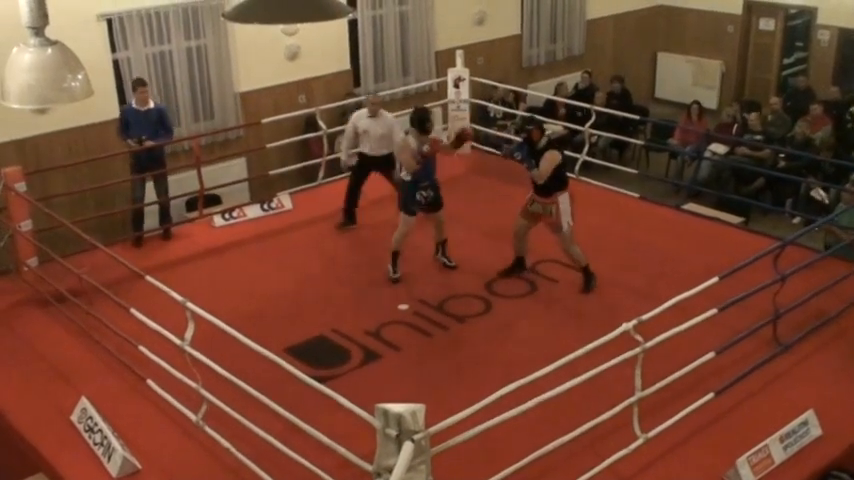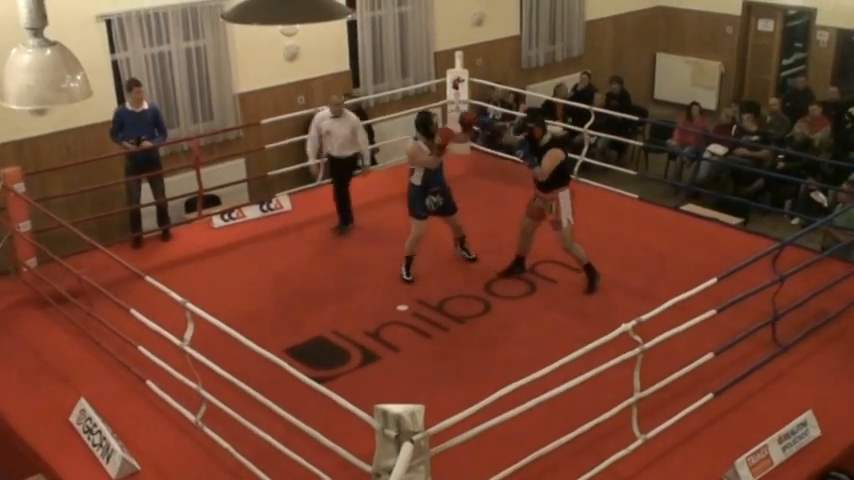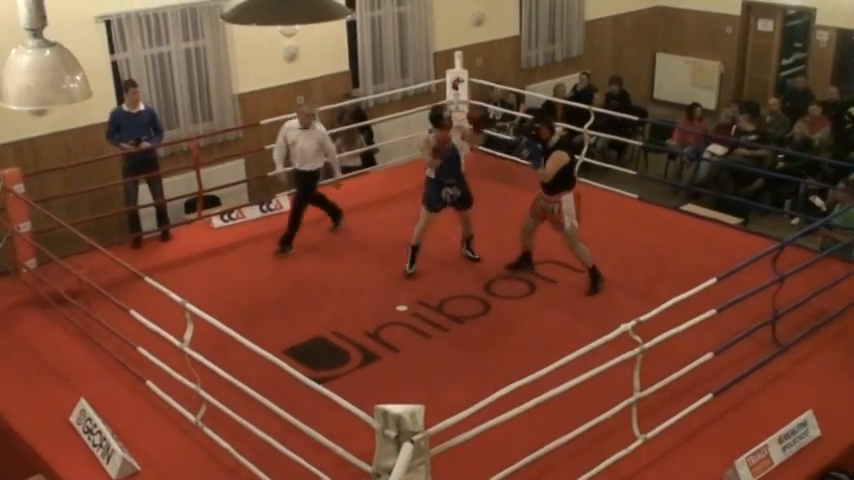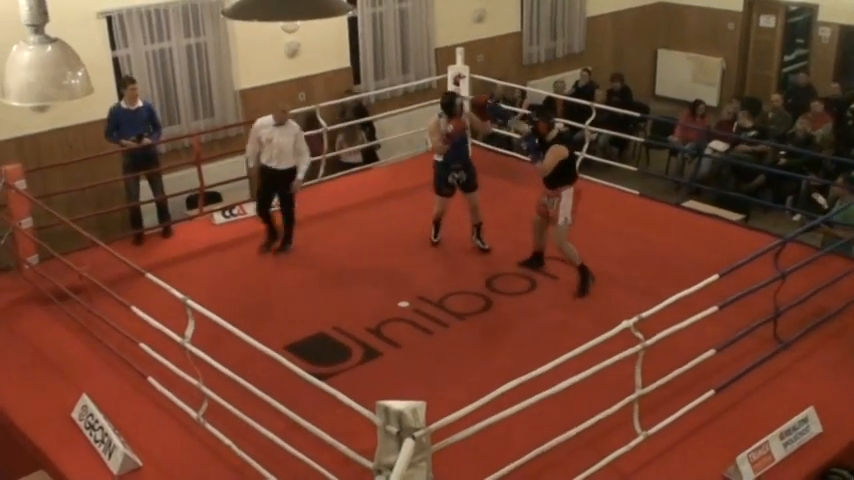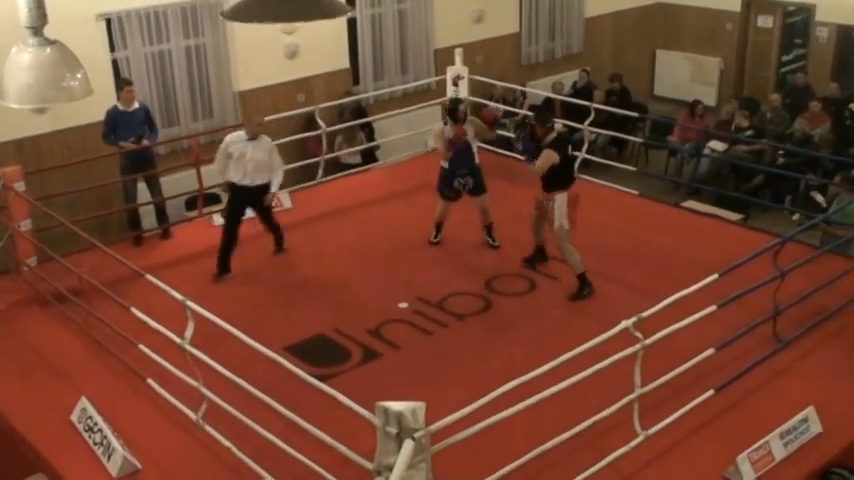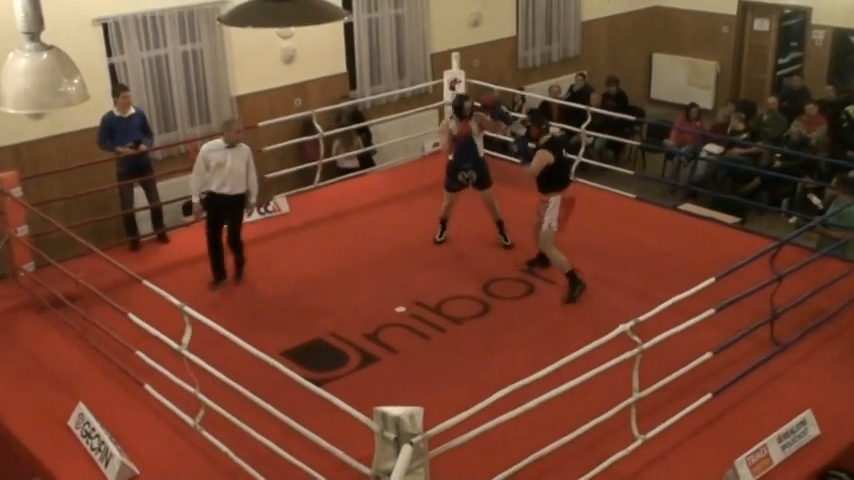
dt=0.2s
person 1, frame 1
left shoulder: (552, 152)
right shoulder: (532, 144)
left elbow: (540, 178)
right elbow: (515, 150)
left wrist: (526, 159)
right wrist: (513, 152)
left hip: (556, 200)
right hip: (538, 196)
left knee: (567, 245)
right knee: (519, 232)
left ankle: (588, 274)
right ankle: (518, 265)
person 1, frame 2
left shoulder: (555, 150)
right shoulder: (537, 141)
left elbow: (541, 175)
left wrist: (527, 156)
left hip: (558, 197)
right hip: (540, 194)
left knee: (567, 243)
right knee: (525, 231)
left ankle: (591, 273)
right ankle: (518, 265)
person 1, frame 3
left shoulder: (560, 152)
right shoulder: (547, 142)
left elbow: (545, 176)
left wrist: (533, 156)
left hip: (562, 199)
right hip: (545, 195)
left knee: (573, 243)
right knee: (527, 227)
left ankle: (596, 276)
right ankle: (525, 260)
person 1, frame 4
left shoulder: (558, 146)
right shoulder: (550, 136)
left elbow: (544, 170)
left wrist: (532, 150)
left hip: (564, 194)
right hip: (551, 191)
left knee: (560, 241)
right knee: (538, 225)
left ankle: (585, 275)
right ankle: (537, 259)
person 1, frame 5
left shoulder: (551, 151)
right shoulder: (561, 136)
left elbow: (537, 171)
left wrist: (528, 151)
left hip: (560, 197)
right hip: (553, 193)
left knee: (563, 244)
right knee: (537, 218)
left ankle: (585, 284)
right ankle: (540, 253)
person 1, frame 6
left shoulder: (546, 152)
right shoulder: (552, 141)
left elbow: (531, 172)
left wrist: (523, 151)
left hip: (556, 198)
right hip: (553, 195)
left knee: (546, 244)
right knee: (540, 228)
left ankle: (575, 283)
right ankle: (543, 259)
person 2, frame 1
left shoulder: (159, 109)
right shoulder: (126, 111)
left elbow: (169, 133)
right elbow: (122, 131)
left wrist: (155, 143)
right wrist: (129, 141)
left hip: (156, 156)
right hip: (137, 158)
left knee: (163, 194)
right knee: (137, 197)
left ankle: (166, 227)
right ankle: (137, 233)
person 2, frame 2
left shoulder: (153, 110)
right shoulder: (120, 113)
left elbow: (163, 133)
right elbow: (113, 134)
left wrist: (152, 143)
right wrist: (124, 144)
left hip: (152, 158)
right hip: (132, 160)
left knee: (160, 195)
right knee: (133, 199)
left ankle: (165, 228)
right ankle: (136, 234)
person 2, frame 3
left shoulder: (149, 111)
right shoulder: (117, 114)
left elbow: (160, 133)
right elbow: (110, 136)
left wrist: (151, 144)
right wrist: (122, 145)
left hip: (150, 159)
right hip: (130, 161)
left knee: (158, 196)
right knee: (131, 200)
left ankle: (164, 228)
right ankle: (136, 235)
person 2, frame 4
left shoulder: (147, 107)
right shoulder: (115, 111)
left elbow: (158, 128)
right elbow: (109, 134)
left wrist: (151, 140)
right wrist: (123, 142)
left hip: (150, 155)
right hip: (130, 158)
left knee: (159, 192)
right knee: (133, 197)
left ankle: (166, 224)
right ankle: (138, 231)
person 2, frame 5
left shoulder: (143, 108)
right shoulder: (112, 114)
left elbow: (154, 129)
right elbow: (106, 137)
left wrist: (149, 141)
right wrist: (122, 144)
left hip: (147, 157)
right hip: (127, 161)
left knee: (157, 194)
right knee: (130, 199)
left ankle: (165, 226)
right ankle: (137, 233)
person 2, frame 6
left shoulder: (139, 114)
right shoulder: (108, 119)
left elbow: (149, 134)
right elbow: (102, 143)
left wrist: (146, 145)
right wrist: (119, 149)
left hip: (144, 163)
right hip: (124, 166)
left knee: (154, 199)
right knee: (127, 205)
left ankle: (160, 231)
right ankle: (133, 238)
person 3, frame 1
left shoulder: (431, 137)
right shoulder: (403, 143)
left elbow: (447, 150)
right elbow: (411, 166)
left wrist: (457, 141)
right wrist: (424, 154)
left hip: (430, 185)
right hip: (410, 187)
left knee: (439, 223)
right knee: (404, 228)
left ankle: (441, 254)
right ankle: (394, 264)
person 3, frame 2
left shoulder: (441, 137)
right shoulder: (413, 147)
left elbow: (463, 138)
right elbow: (433, 164)
left wrist: (467, 126)
right wrist: (440, 147)
left hip: (440, 189)
right hip: (420, 192)
left knee: (456, 223)
right knee: (417, 234)
left ankle: (462, 247)
right ankle: (406, 267)
person 3, frame 3
left shoulder: (458, 130)
right shoulder: (427, 139)
left elbow: (477, 142)
right elbow: (432, 164)
left wrist: (478, 127)
right wrist: (438, 147)
left hip: (457, 182)
right hip: (436, 183)
left knee: (466, 218)
right knee: (424, 222)
left ankle: (467, 247)
right ankle: (411, 260)
person 3, frame 4
left shoulder: (466, 117)
right shoulder: (435, 125)
left elbow: (485, 129)
right elbow: (439, 150)
right wrist: (450, 136)
left hip: (465, 166)
right hip: (444, 168)
left knee: (474, 204)
right knee: (441, 206)
left ankle: (477, 235)
right ankle: (436, 231)
person 3, frame 5
left shoulder: (472, 123)
right shoulder: (441, 131)
left elbow: (490, 136)
right elbow: (444, 155)
right wrist: (453, 143)
left hip: (472, 171)
right hip: (451, 173)
left knee: (484, 207)
right knee: (444, 208)
left ankle: (489, 234)
right ankle: (437, 231)
person 3, frame 6
left shoulder: (478, 118)
right shoulder: (446, 125)
left elbow: (499, 129)
right elbow: (446, 149)
right wrist: (456, 139)
left hip: (478, 165)
right hip: (456, 167)
left knee: (490, 201)
right knee: (448, 202)
left ankle: (502, 232)
right ankle: (442, 230)
person 4, frame 1
left shoulder: (388, 120)
right shoulder: (357, 117)
left elbow: (397, 141)
right elbow: (348, 137)
right wrist: (345, 156)
left hip: (384, 158)
right hip: (365, 157)
right knee: (353, 187)
right ankle: (349, 219)
person 4, frame 2
left shoulder: (352, 119)
right shoulder: (320, 117)
left elbow: (362, 140)
right elbow: (313, 139)
left wrist: (366, 162)
right wrist: (312, 160)
left hip: (348, 158)
right hip: (332, 157)
left knee: (340, 191)
right knee: (341, 189)
left ankle: (346, 222)
right ankle: (345, 220)
person 4, frame 3
left shoulder: (320, 132)
right shoulder: (287, 127)
left elbow: (332, 154)
right elbow: (280, 148)
left wrist: (337, 174)
right wrist: (280, 168)
left hip: (310, 173)
right hip: (297, 171)
left knee: (297, 207)
right knee: (313, 198)
left ankle: (286, 243)
right ankle: (336, 215)
person 4, frame 4
left shoulder: (294, 129)
right shoulder: (260, 125)
left elbow: (304, 154)
right elbow: (252, 146)
left wrist: (300, 177)
right wrist: (252, 164)
left hip: (287, 173)
right hip: (267, 171)
left knee: (287, 209)
right knee: (261, 208)
left ankle: (286, 242)
right ankle: (272, 235)
person 4, frame 5
left shoulder: (267, 143)
right shoulder: (230, 140)
left elbow: (277, 168)
right elbow: (220, 162)
left wrist: (273, 191)
right wrist: (225, 180)
left hip: (260, 190)
right hip: (237, 189)
left knee: (268, 221)
right knee: (229, 229)
left ankle: (280, 242)
right ankle: (223, 269)
person 4, frame 6
left shoulder: (245, 151)
right shoulder: (208, 149)
left elbow: (251, 176)
right elbow: (197, 175)
left wrist: (252, 200)
right wrist: (196, 201)
left hip: (236, 199)
right hip: (214, 198)
left knee: (233, 239)
right knee: (213, 239)
left ankle: (239, 265)
right ankle: (219, 275)
